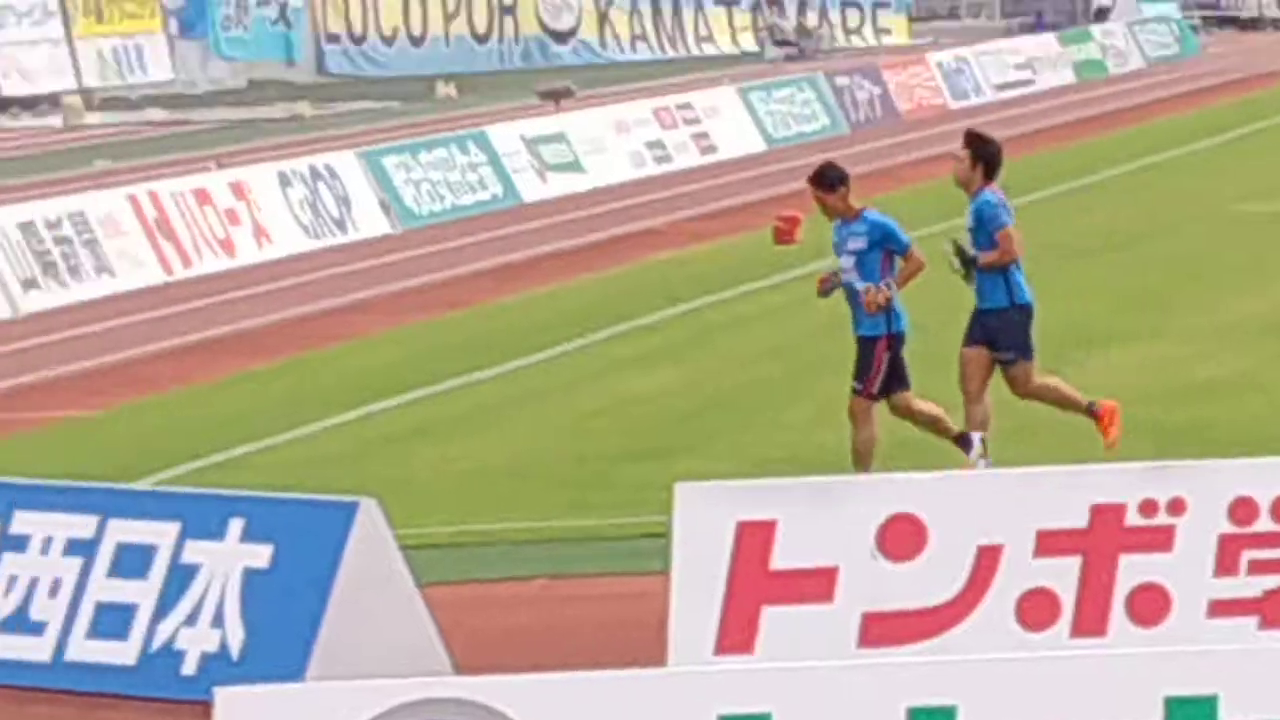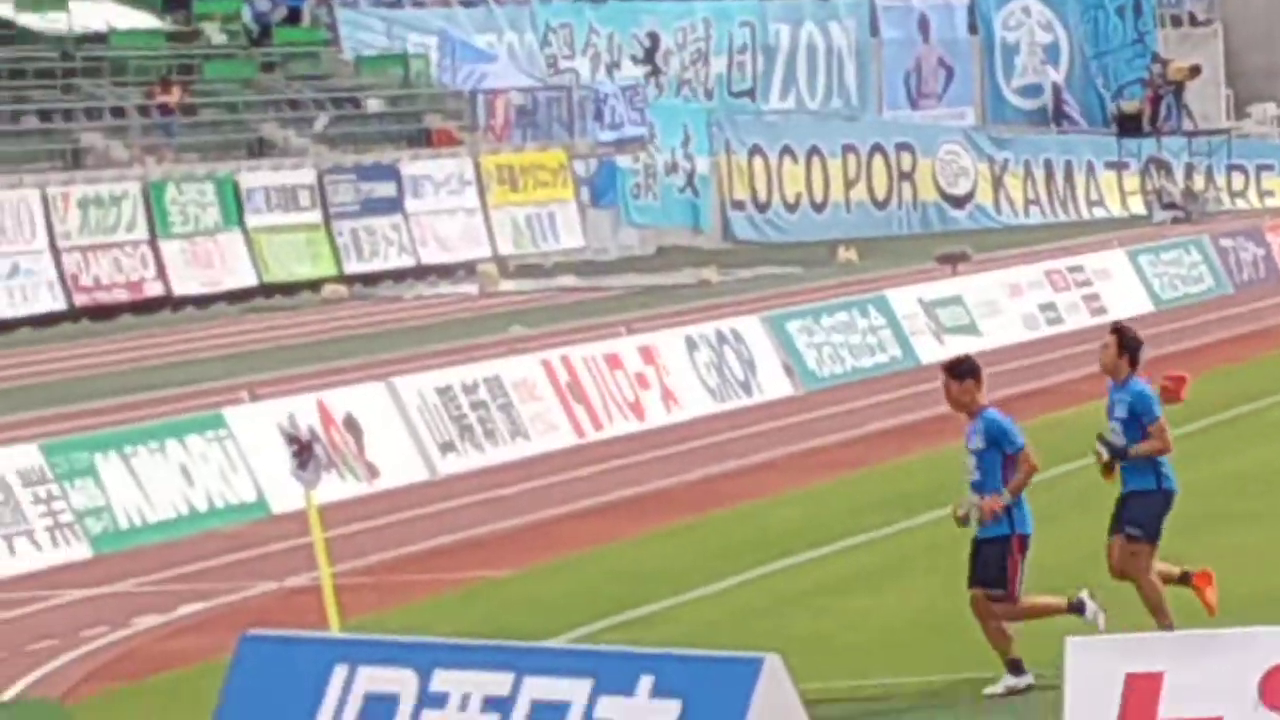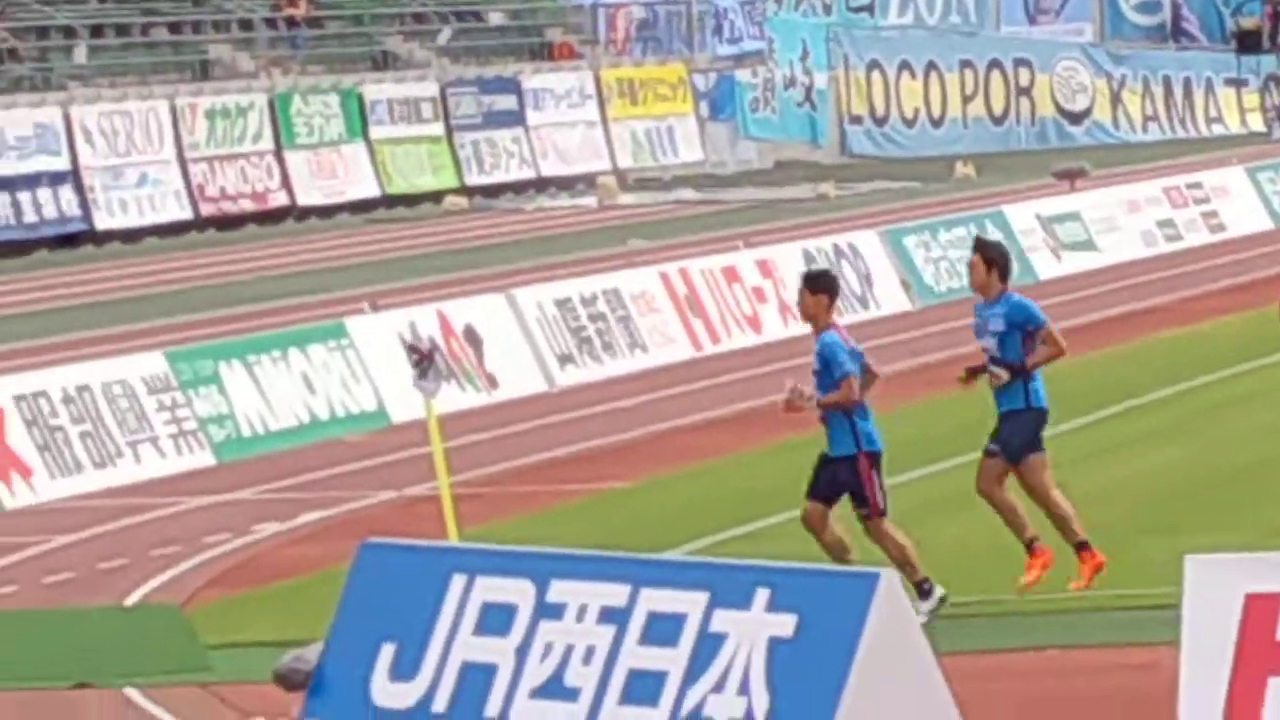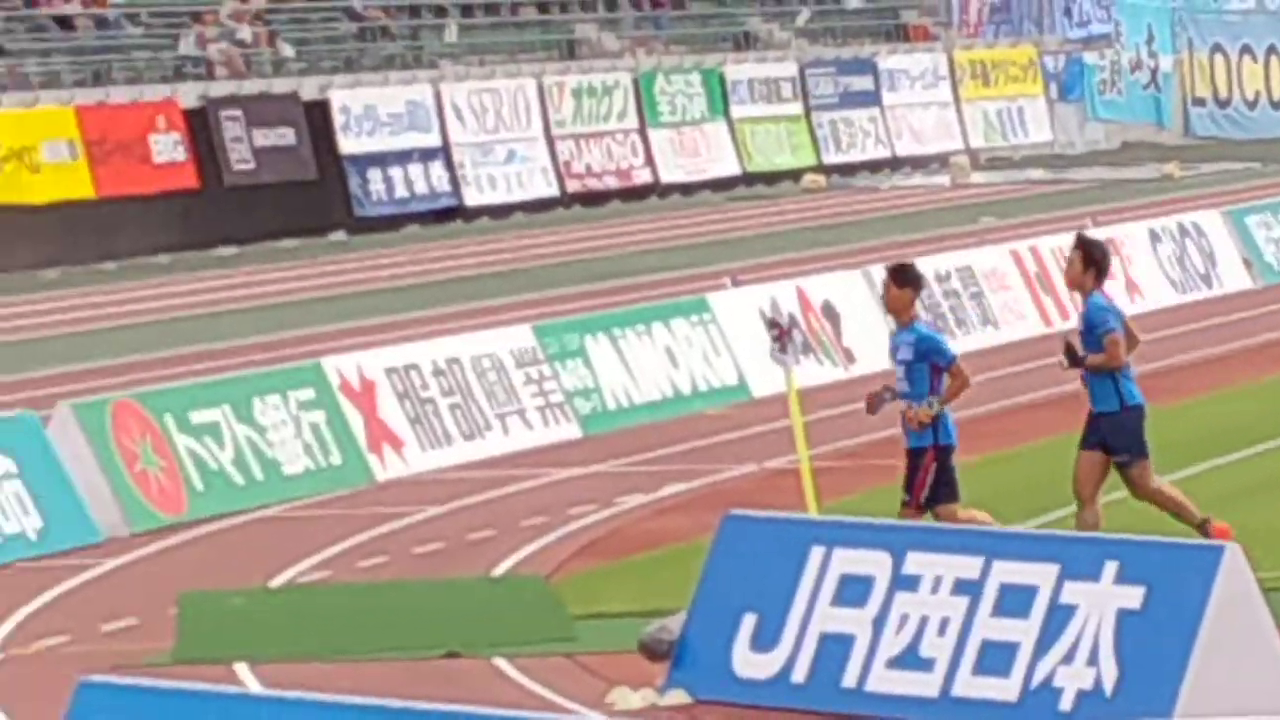
dt=0.5s
person 1, frame 1
left shoulder: (989, 203)
right shoulder: (983, 199)
left elbow: (1011, 253)
right elbow: (1002, 246)
left wrist: (972, 261)
left hip: (1008, 306)
right hip: (988, 307)
left knee: (1025, 385)
right knee: (970, 386)
left ankle: (1101, 412)
right ankle: (979, 463)
person 1, frame 2
left shoulder: (1140, 393)
right shoulder: (1117, 388)
left elbow: (1164, 443)
left wrist: (1123, 453)
right wrist: (1111, 458)
left hip: (1152, 489)
right hip: (1134, 490)
left knee: (1137, 569)
right knee: (1120, 567)
right ankle: (1195, 579)
person 1, frame 3
left shoulder: (1019, 307)
right shoulder: (983, 309)
left elbow: (1058, 347)
left wrist: (1018, 369)
right wrist: (975, 370)
left hip: (1025, 408)
right hip: (1012, 408)
left knee: (988, 484)
right knee: (1041, 490)
left ankle: (1036, 551)
right ankle: (1089, 557)
person 1, frame 4
left shoulder: (1095, 307)
right shoulder: (1097, 303)
left elbow: (1116, 359)
right elbow: (1132, 341)
left wrist: (1080, 362)
left hip: (1120, 409)
right hip: (1102, 411)
left knee: (1144, 487)
right knee: (1082, 491)
left ankle: (1212, 531)
person 2, frame 1
left shoulder: (877, 224)
right shoulder: (839, 229)
left elbow: (917, 261)
left wrist: (887, 292)
right wrist: (832, 281)
left hip: (882, 328)
right hip: (867, 328)
left knee: (859, 406)
right knee: (901, 403)
right ankle: (966, 442)
person 2, frame 2
left shoulder: (994, 422)
right shoulder: (977, 424)
left elbow: (1030, 465)
left wrist: (1002, 499)
right wrist: (969, 505)
left hip: (1008, 530)
right hip: (988, 531)
left knee: (1002, 608)
right knee: (979, 602)
left ankle: (1077, 604)
right ankle: (1017, 673)
person 2, frame 3
left shoulder: (831, 342)
right shoulder: (833, 338)
left elbow: (853, 393)
right elbow: (870, 375)
left wrist: (813, 401)
left hip: (856, 446)
right hip: (839, 448)
left knee: (874, 525)
right knee: (812, 515)
left ankle: (927, 590)
person 2, frame 4
left shoulder: (924, 337)
right shoulder: (899, 336)
left elbow: (962, 378)
left wrist: (931, 408)
right wrist: (885, 395)
left hip: (931, 441)
right hip: (922, 440)
left knee: (909, 515)
right knee: (948, 515)
